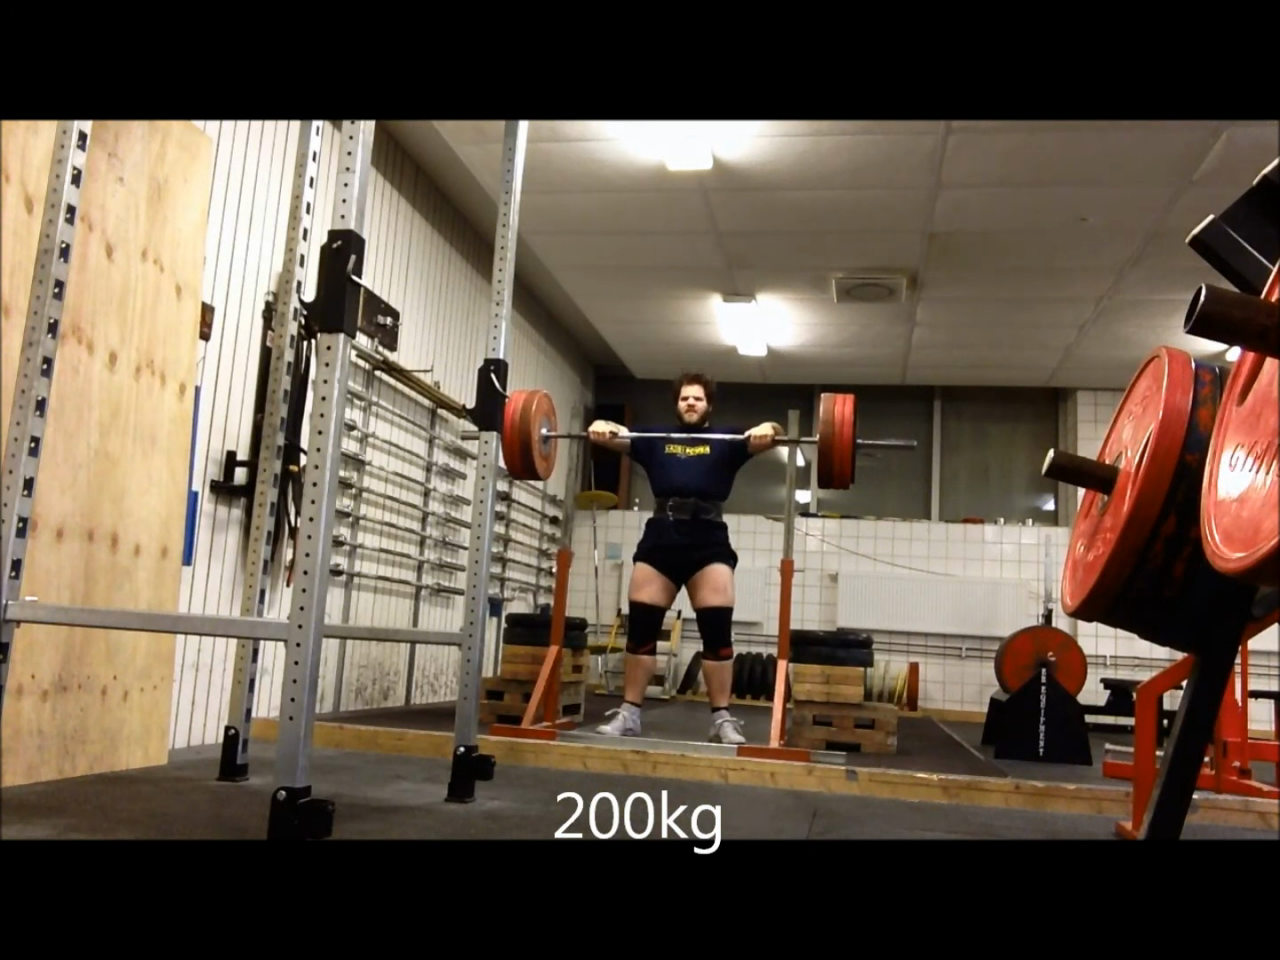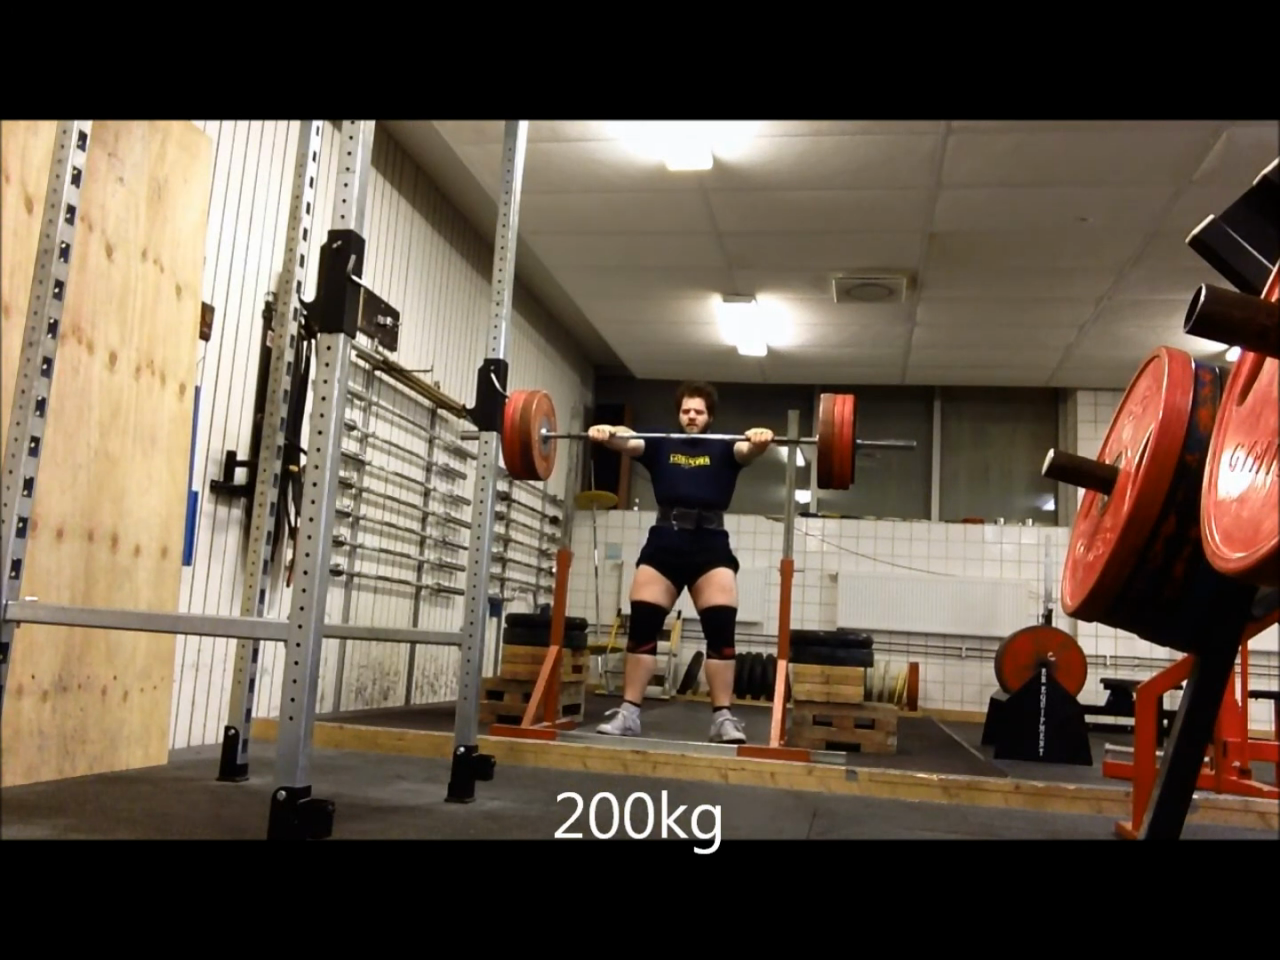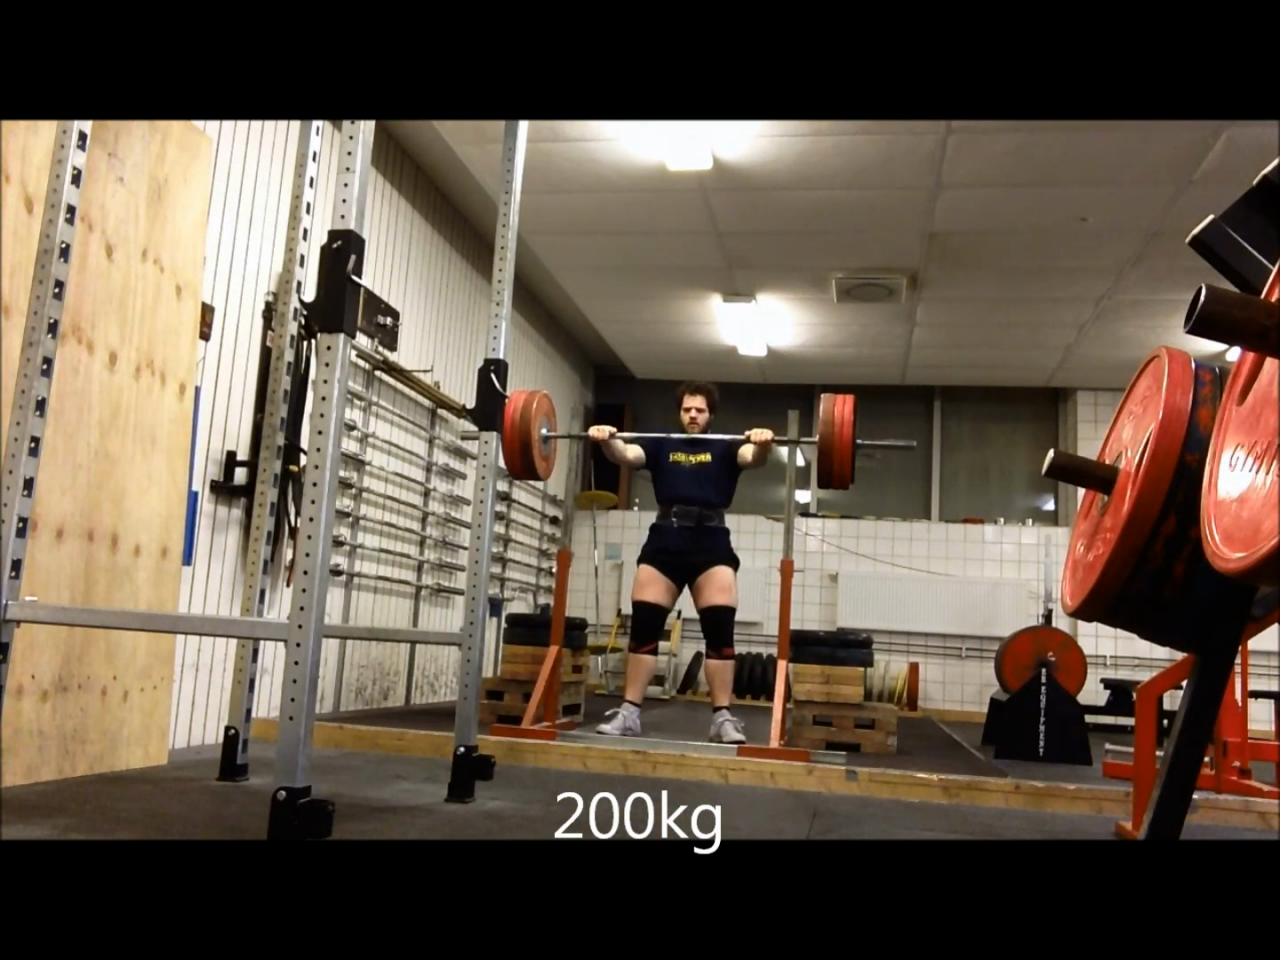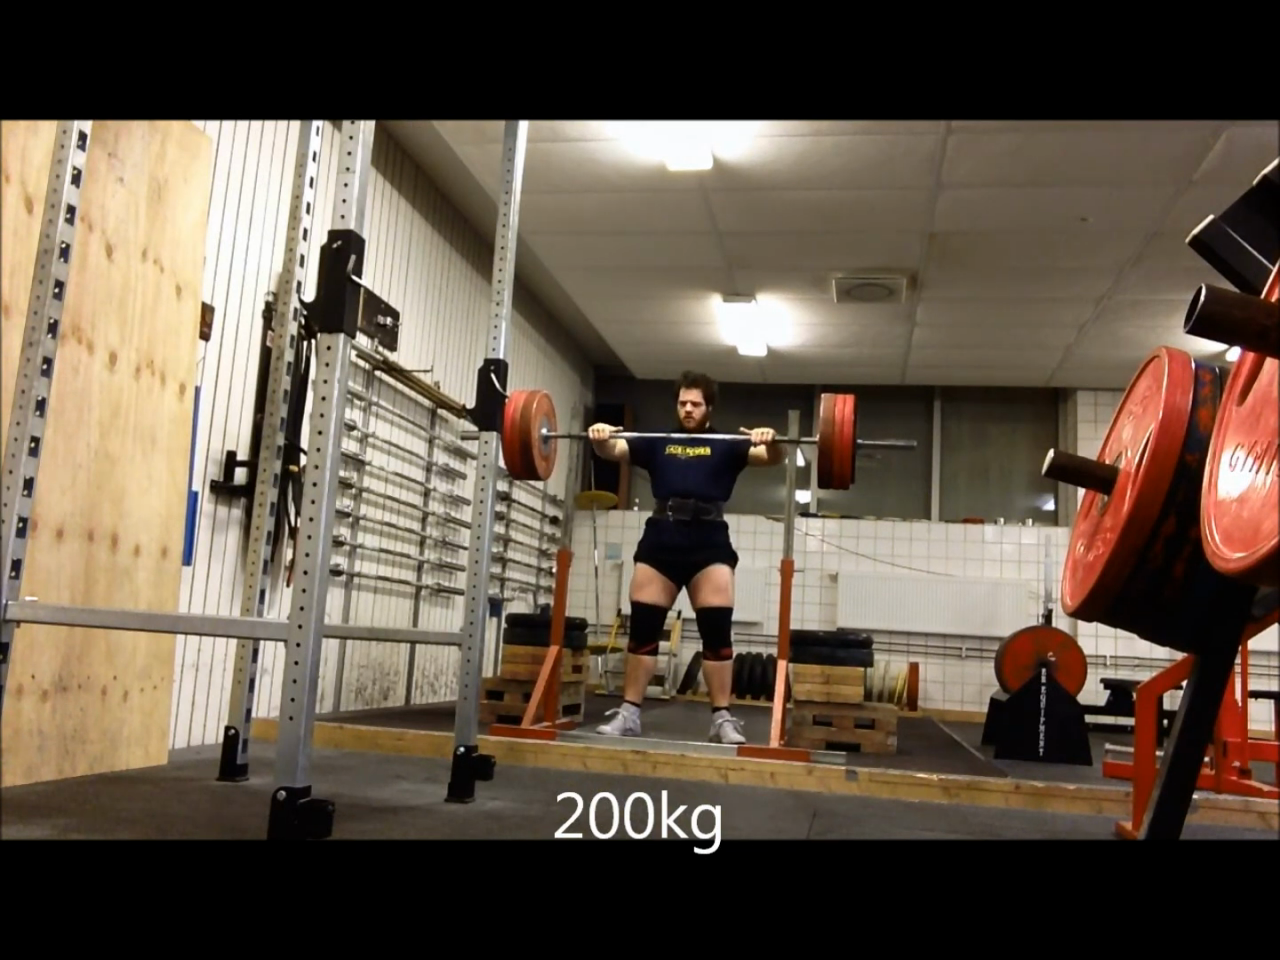
dt=0.5s
person 1, frame 1
left shoulder: (726, 440)
right shoulder: (656, 438)
left elbow: (773, 436)
right elbow: (615, 437)
left wrist: (768, 430)
right wrist: (601, 428)
left hip: (708, 541)
right hip: (660, 536)
left knee: (717, 630)
right knee: (641, 627)
left ankle: (722, 718)
right ankle: (629, 713)
person 1, frame 2
left shoulder: (724, 448)
right shoulder: (660, 445)
left elbow: (747, 449)
right elbow: (628, 441)
left wrist: (761, 439)
right wrist: (606, 434)
left hip: (710, 546)
right hip: (663, 543)
left knee: (721, 629)
right knee: (641, 626)
left ankle: (723, 718)
right ankle: (629, 713)
person 1, frame 3
left shoulder: (725, 448)
right shoulder: (661, 446)
left elbow: (752, 457)
right elbow: (627, 454)
left wrist: (763, 443)
right wrist: (605, 440)
left hip: (710, 544)
right hip: (664, 541)
left knee: (719, 630)
right knee: (643, 626)
left ankle: (723, 718)
right ankle: (629, 713)
person 1, frame 4
left shoulder: (726, 444)
right shoulder: (657, 442)
left elbow: (773, 456)
right elbow: (612, 450)
left wrist: (769, 438)
right wrist: (601, 435)
left hip: (709, 540)
right hip: (660, 537)
left knee: (716, 630)
right knee: (643, 627)
left ankle: (722, 718)
right ankle: (628, 714)
